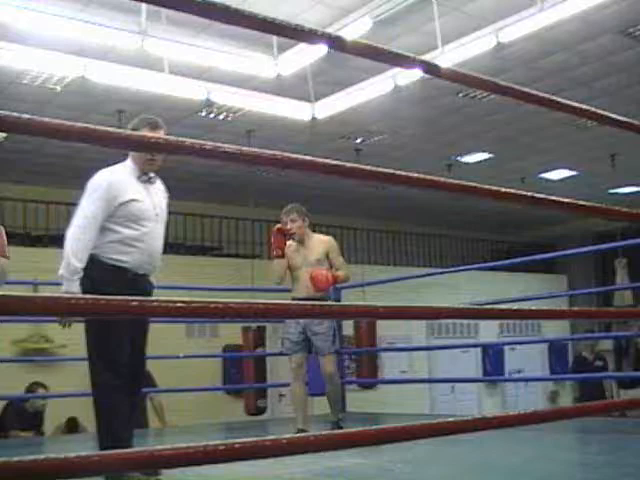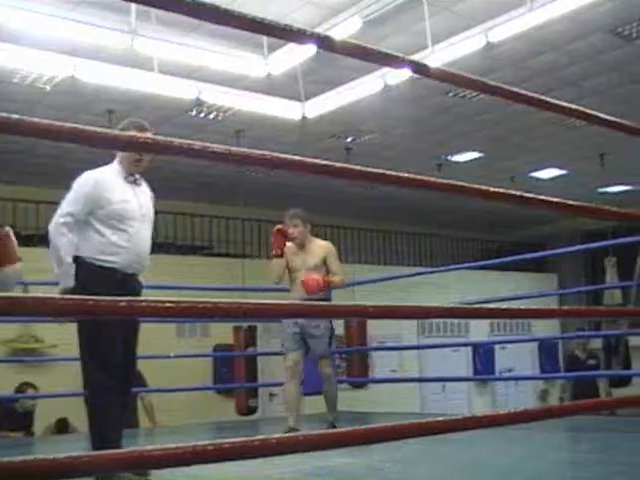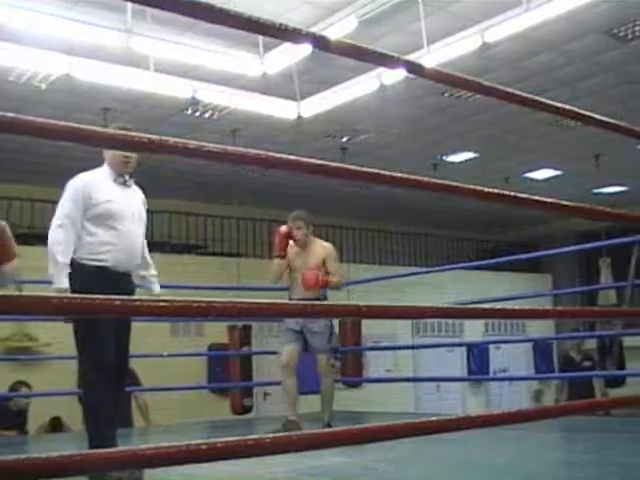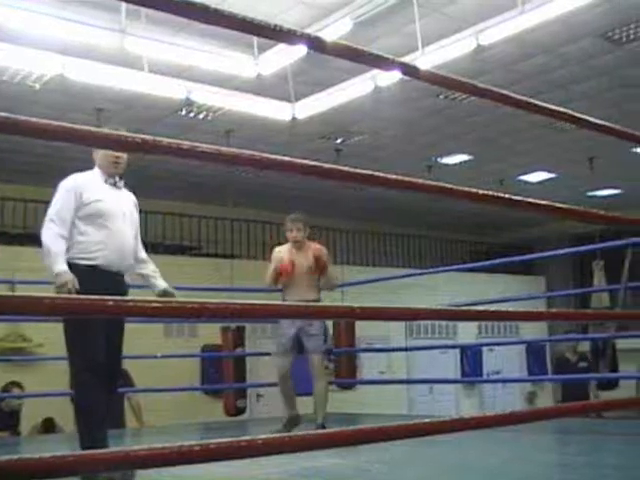
dt=0.2s
person 1, frame 1
left shoulder: (160, 189)
right shoulder: (109, 180)
right elbow: (81, 232)
right wrist: (71, 287)
left hip: (139, 285)
right hip: (107, 281)
left knee: (134, 370)
right knee: (111, 370)
left ankle: (124, 449)
person 1, frame 2
left shoulder: (146, 192)
right shoulder: (95, 181)
right elbow: (60, 228)
right wrist: (68, 281)
left hip: (128, 286)
right hip: (97, 282)
left knee: (124, 369)
right knee: (103, 369)
left ankle: (113, 447)
person 1, frame 3
left shoulder: (138, 195)
right shoulder: (85, 184)
right elbow: (61, 231)
left wrist: (153, 285)
right wrist: (60, 281)
left hip: (122, 285)
right hip: (90, 281)
left knee: (117, 367)
right knee: (97, 366)
left ankle: (107, 444)
right ankle: (101, 450)
person 1, frame 4
left shoulder: (129, 198)
right shoulder: (76, 184)
left elbow: (136, 248)
right elbow: (52, 229)
left wrist: (158, 283)
right wrist: (60, 270)
left hip: (115, 286)
right hip: (83, 281)
left knee: (110, 367)
right knee: (89, 367)
left ankle: (98, 445)
right ankle: (94, 451)
person 2, frame 1
left shoulder: (326, 243)
right shoulder: (286, 248)
left elbow: (345, 273)
right elbow: (278, 279)
left wrist: (332, 278)
right wrist: (278, 248)
left knee: (329, 369)
right knee: (297, 370)
left ankle: (336, 419)
right ankle: (302, 428)
person 2, frame 2
left shoulder: (325, 248)
right shoulder: (286, 249)
left elbow: (340, 280)
right elbow: (276, 279)
left wrist: (325, 282)
right wrist: (277, 249)
left knee: (326, 370)
right knee: (292, 369)
left ankle: (332, 421)
right ankle: (293, 427)
person 2, frame 3
left shoulder: (326, 249)
right shoulder: (287, 247)
left elbow: (338, 282)
right elbow: (275, 277)
left wrist: (323, 281)
right wrist: (279, 249)
left knee: (324, 366)
right knee: (287, 362)
left ankle: (326, 421)
right ankle: (292, 420)
person 2, frame 4
left shoulder: (318, 251)
right shoulder: (279, 252)
left elbow: (329, 285)
right elbow: (270, 283)
left wrist: (323, 268)
right wrist: (276, 273)
left knee: (318, 368)
right knee: (283, 369)
left ankle: (320, 423)
right ankle: (292, 414)
